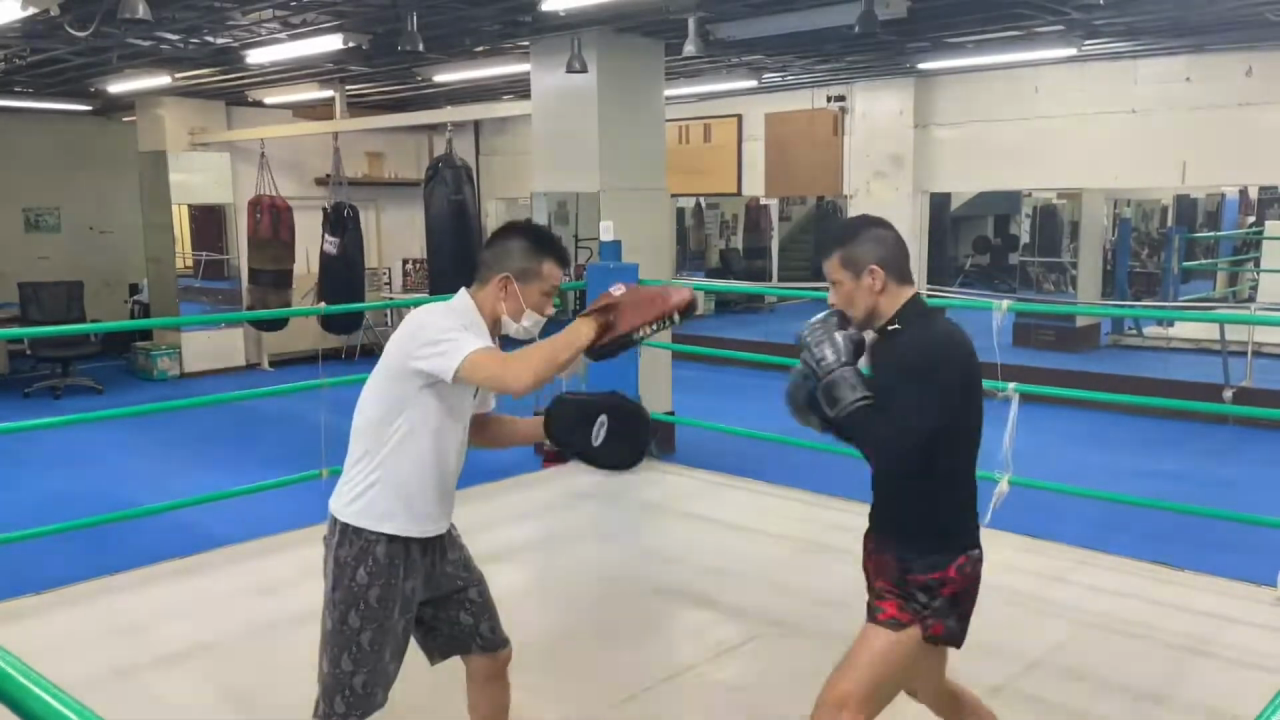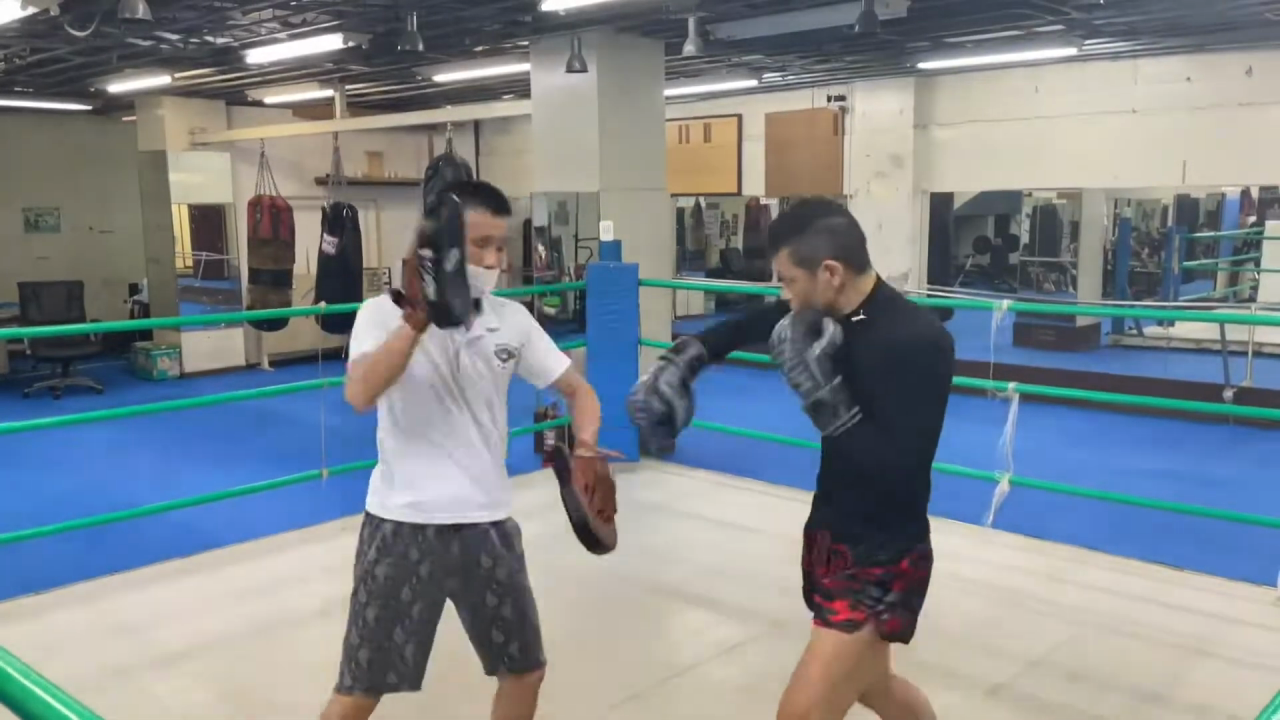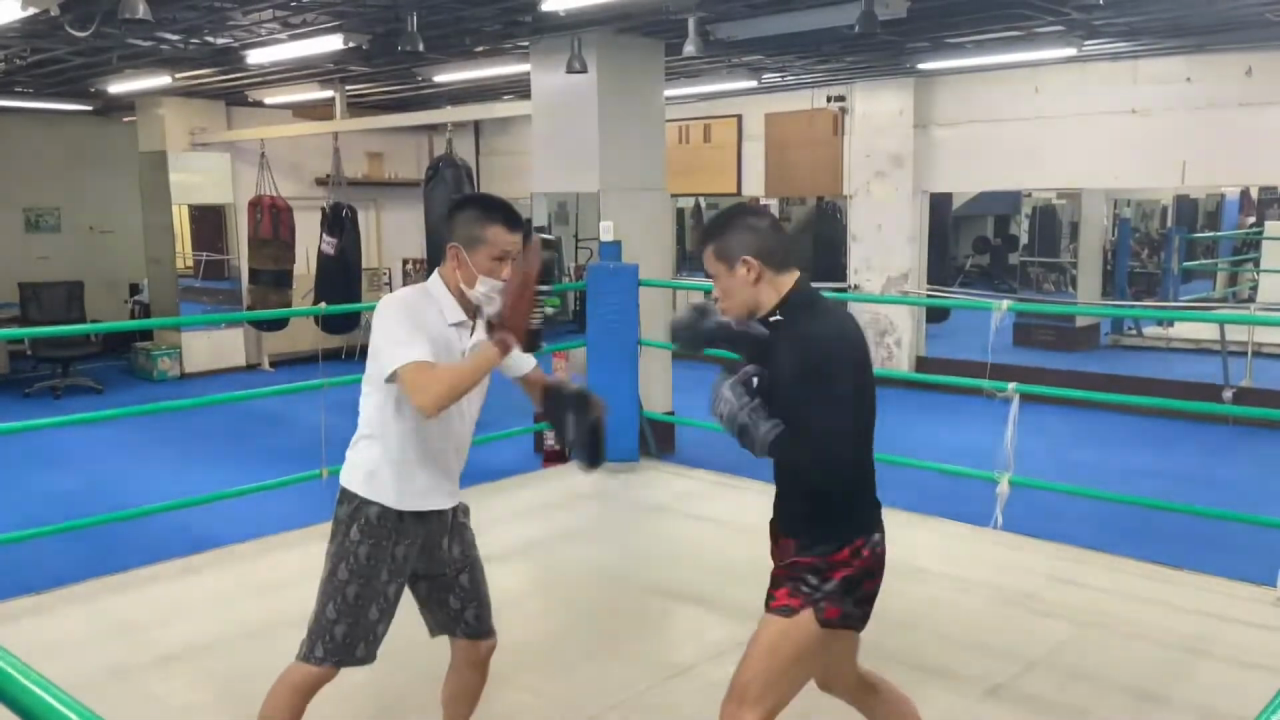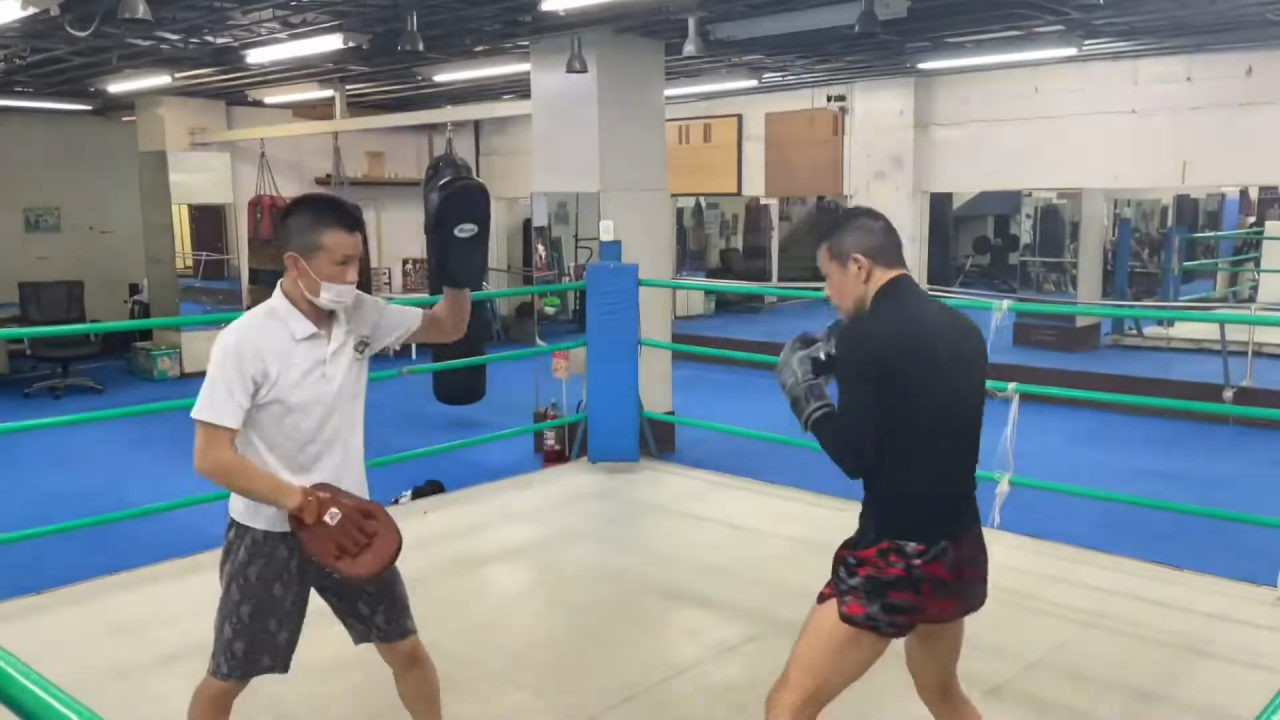
dt=0.7s
person 1, frame 1
left shoulder: (479, 339)
right shoulder: (433, 325)
right elbow: (516, 377)
left wrist: (552, 428)
right wrist: (593, 324)
left hip: (431, 532)
right hip: (372, 537)
left knee: (491, 656)
person 1, frame 2
left shoulder: (512, 319)
right shoulder: (384, 312)
left elbow: (578, 389)
right elbow: (360, 394)
left wrist: (585, 448)
right wrist: (418, 317)
left hip: (485, 526)
right hip: (404, 527)
left knee: (524, 671)
person 1, frame 3
left shoulder: (493, 318)
right shoulder: (400, 311)
left elbow: (535, 385)
right elbow: (427, 399)
left wrist: (564, 403)
right wrist: (501, 341)
left hip: (442, 509)
right hip: (380, 508)
left knee: (477, 645)
right knee: (321, 662)
person 1, frame 4
left shoulder: (361, 314)
right shoulder: (244, 342)
left elbow: (446, 328)
right elbow: (210, 457)
left wrist: (457, 280)
right wrist: (301, 501)
right hip: (268, 533)
left knee: (405, 649)
person 2, frame 1
left shoulder: (938, 343)
right shoulder: (894, 343)
left elbow: (891, 448)
right elbow: (875, 438)
left wrist: (837, 377)
right wrist: (819, 402)
left hip: (934, 568)
right hip: (897, 548)
person 2, frame 2
left shoulder: (922, 341)
right shoulder: (833, 314)
left elbow: (893, 471)
right elbow: (749, 326)
left wrist: (817, 388)
right wrist: (677, 365)
left hip: (883, 559)
right hip: (832, 536)
person 2, frame 3
right shoulder: (793, 323)
left elbow: (829, 470)
left wrist: (745, 419)
right wrist: (728, 329)
left hip: (832, 549)
right hip: (812, 532)
right knee: (839, 676)
person 2, frame 4
left shoulder: (868, 334)
right shoulder: (962, 328)
left elbow: (853, 457)
left wrist: (803, 389)
left hip: (895, 554)
right hip: (959, 545)
